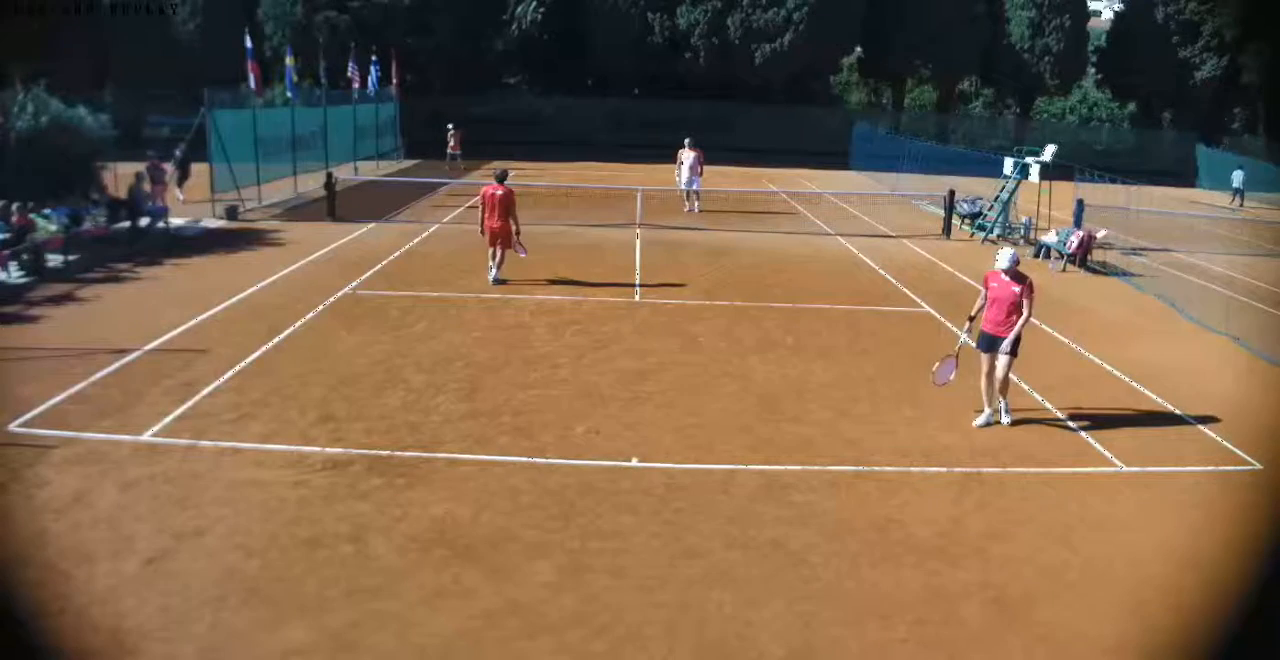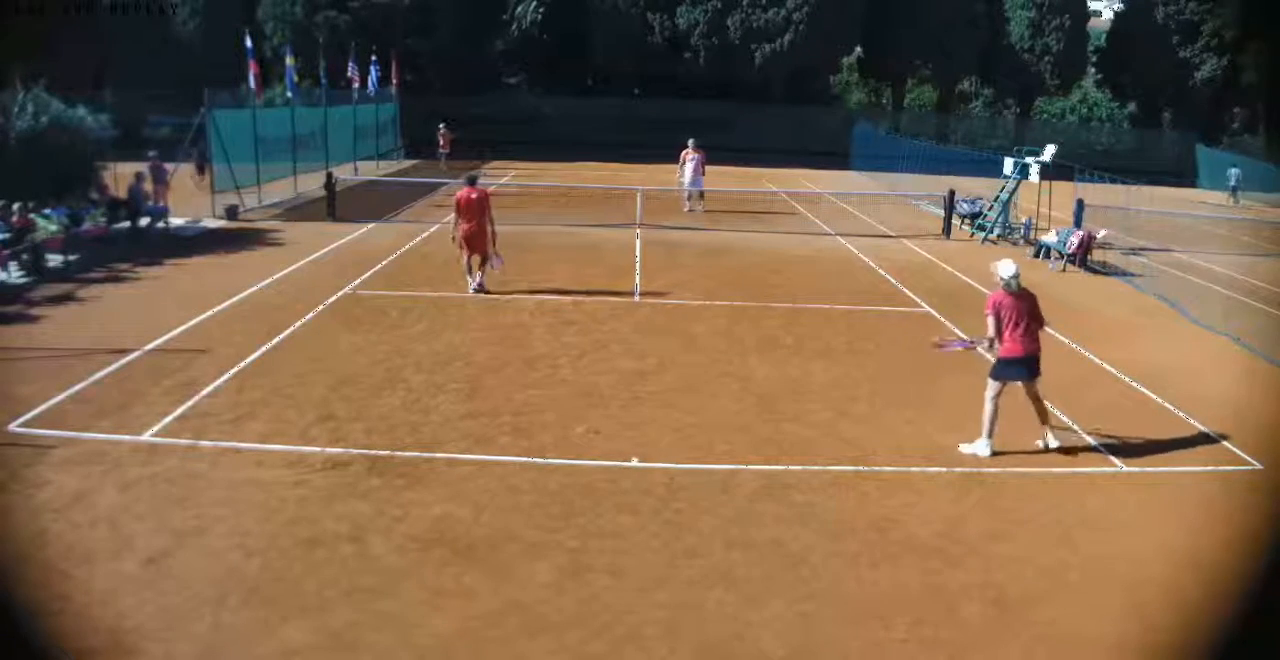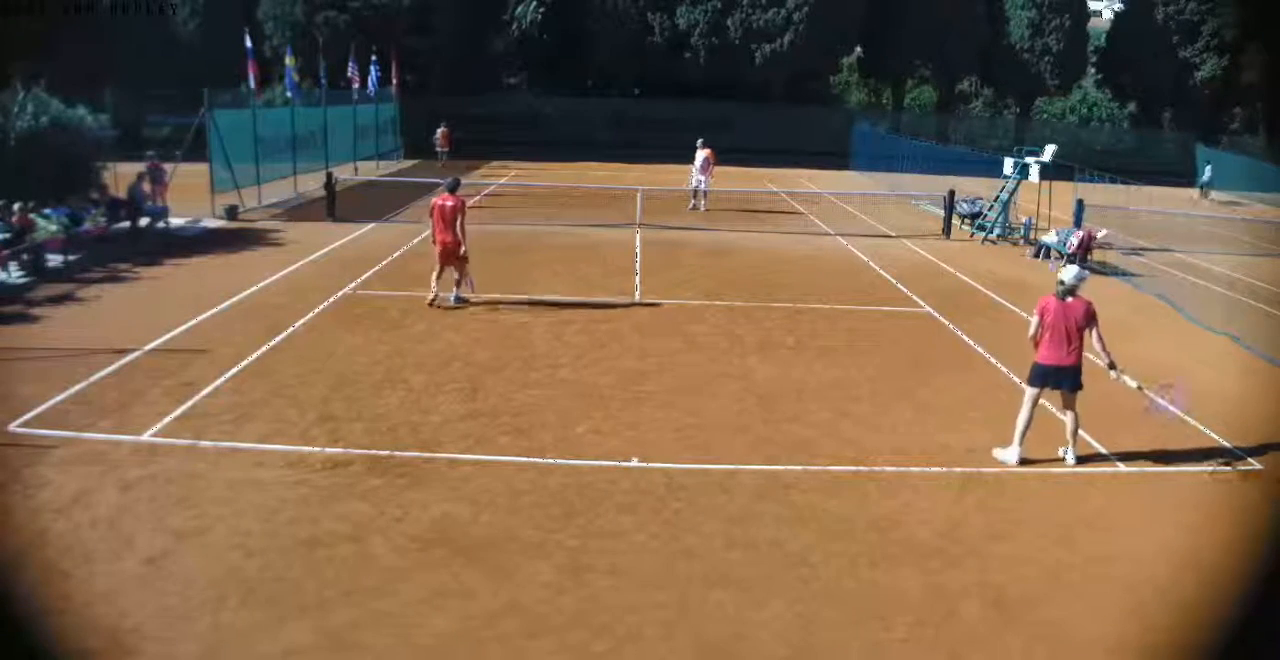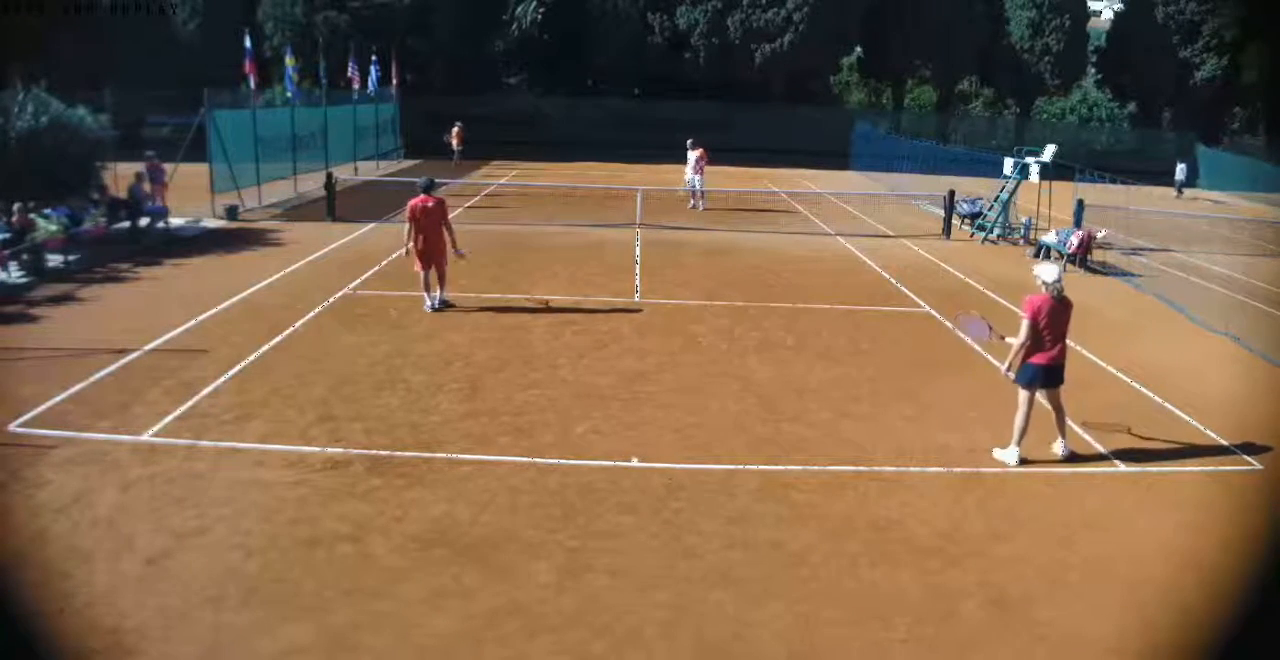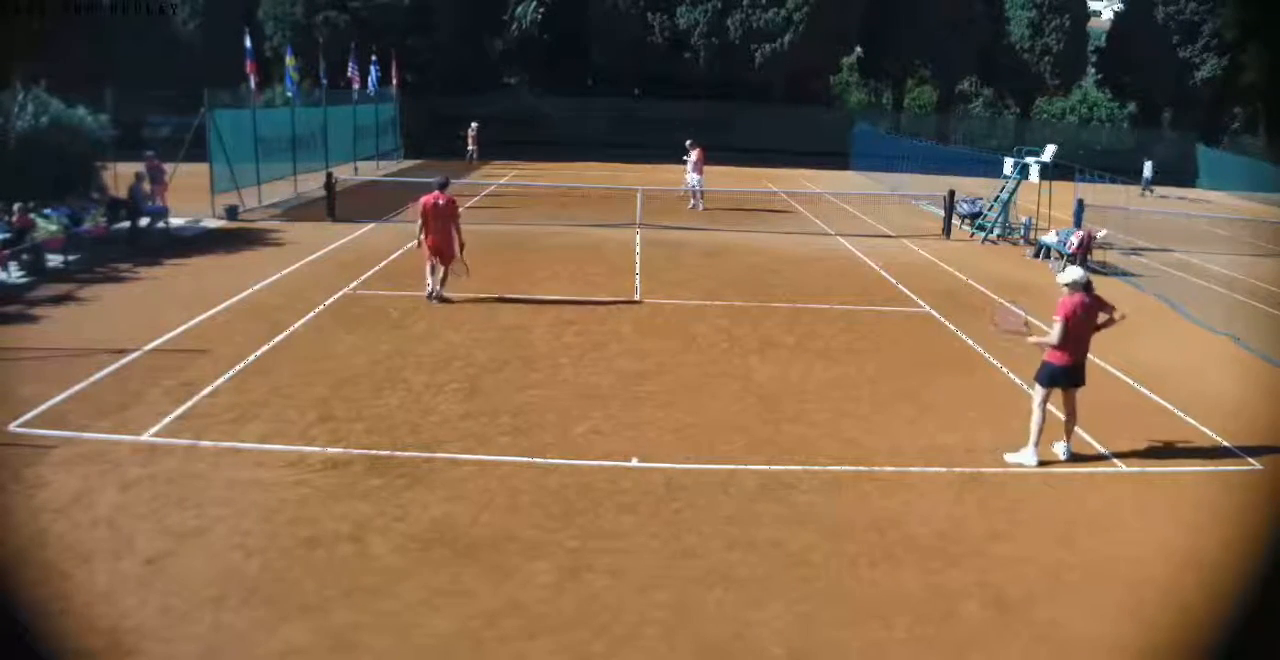
dt=1s
person 1, frame 1
left shoulder: (1025, 282)
right shoulder: (990, 276)
left elbow: (1026, 314)
left wrist: (1011, 337)
right wrist: (970, 320)
left hip: (1009, 335)
right hip: (988, 331)
left knee: (1001, 376)
right knee: (986, 372)
left ankle: (1003, 403)
right ankle: (988, 412)
person 1, frame 2
left shoulder: (994, 299)
right shoulder: (1029, 296)
left elbow: (992, 333)
right elbow: (1040, 324)
left wrist: (988, 342)
left hip: (1009, 355)
right hip: (1031, 353)
left knee: (991, 397)
right knee: (1033, 394)
left ankle: (984, 443)
right ankle: (1049, 437)
person 1, frame 3
left shoulder: (1046, 302)
right shoulder: (1086, 307)
left elbow: (1032, 334)
right elbow: (1096, 339)
right wrist: (1110, 365)
left hip: (1045, 362)
right hip: (1071, 365)
left knee: (1028, 405)
right knee: (1070, 409)
left ankle: (1014, 451)
right ankle: (1070, 452)
person 1, frame 4
left shoulder: (1033, 302)
right shoulder: (1066, 303)
left elbow: (1024, 339)
left wrist: (1008, 361)
right wrist: (1015, 340)
left hip: (1035, 362)
right hip: (1056, 362)
left knee: (1024, 407)
right knee: (1056, 404)
left ankle: (1013, 452)
right ankle: (1062, 445)
person 1, frame 5
left shoulder: (1066, 303)
right shoulder: (1094, 301)
left elbow: (1055, 339)
right elbow: (1117, 316)
left wrist: (1035, 339)
left hip: (1056, 362)
right hip: (1077, 362)
left knee: (1038, 405)
right knee: (1070, 405)
left ankle: (1031, 452)
right ankle: (1065, 447)
